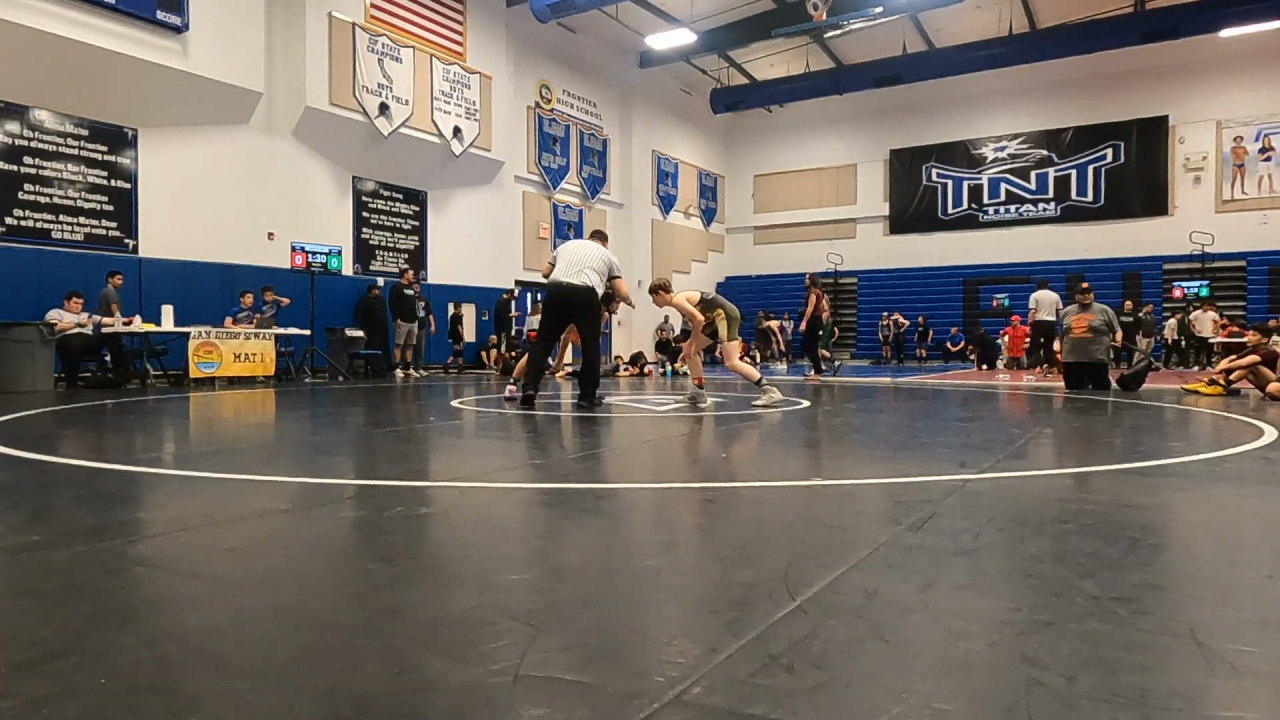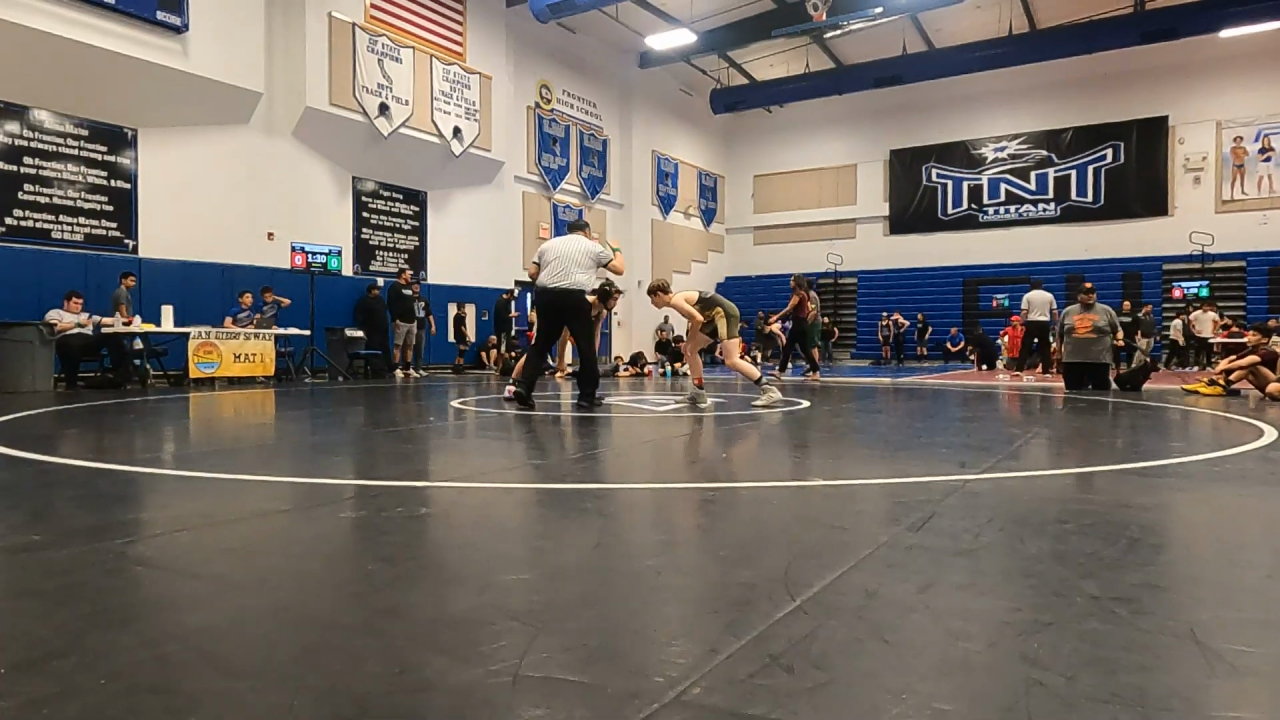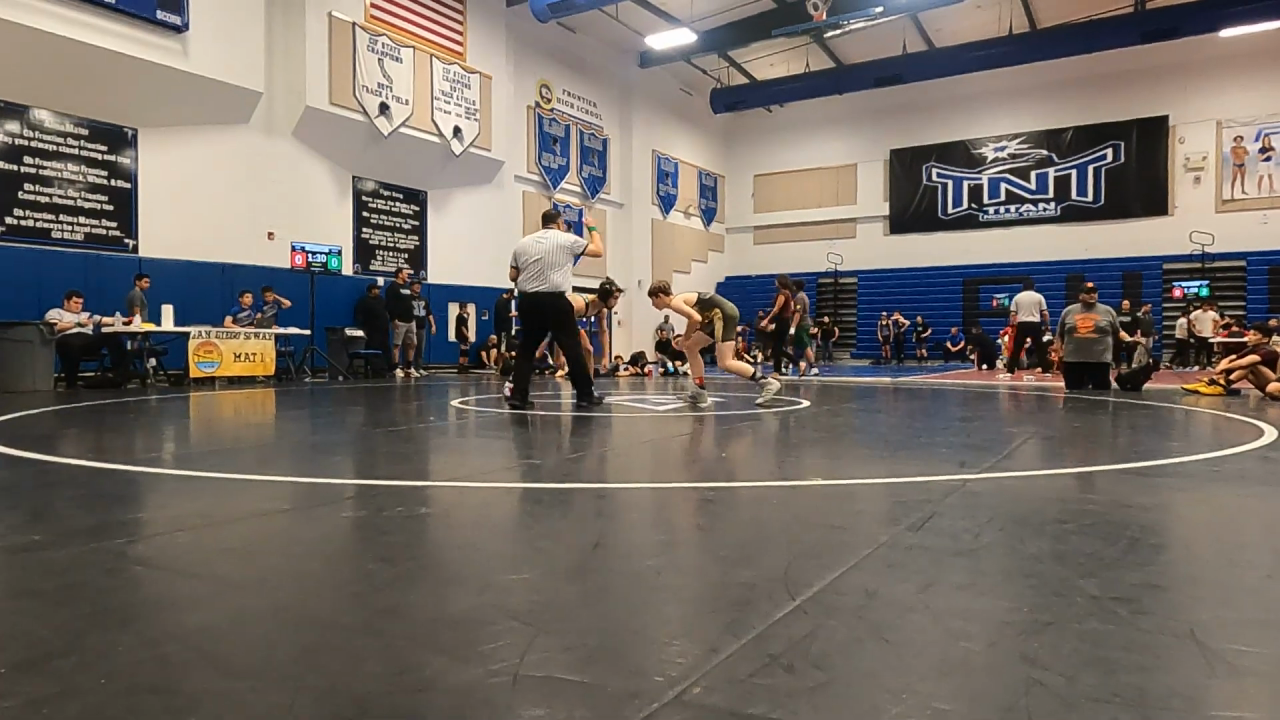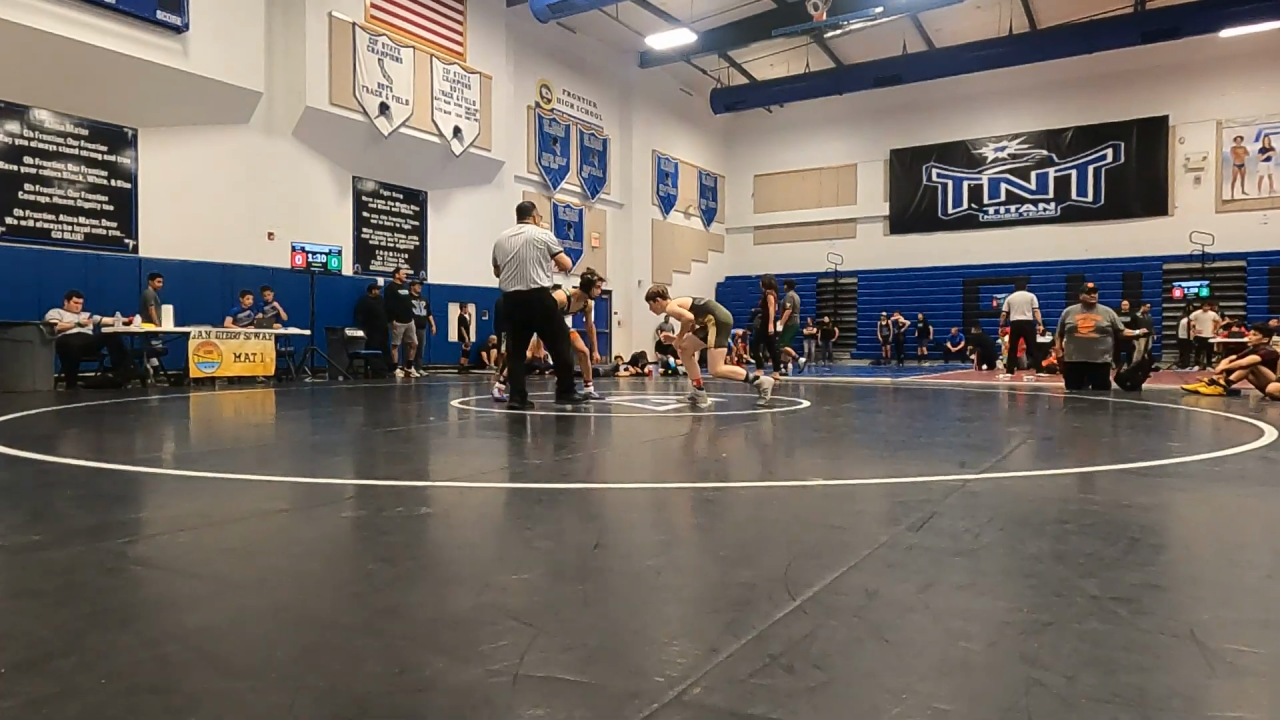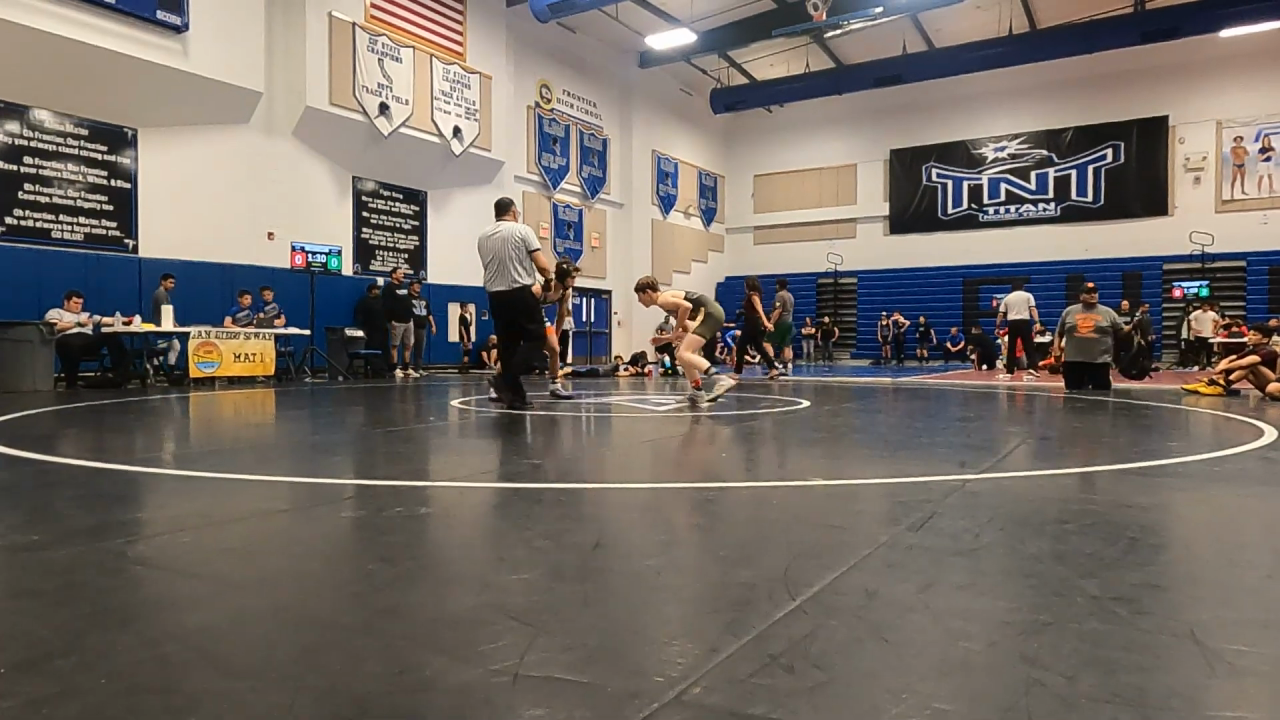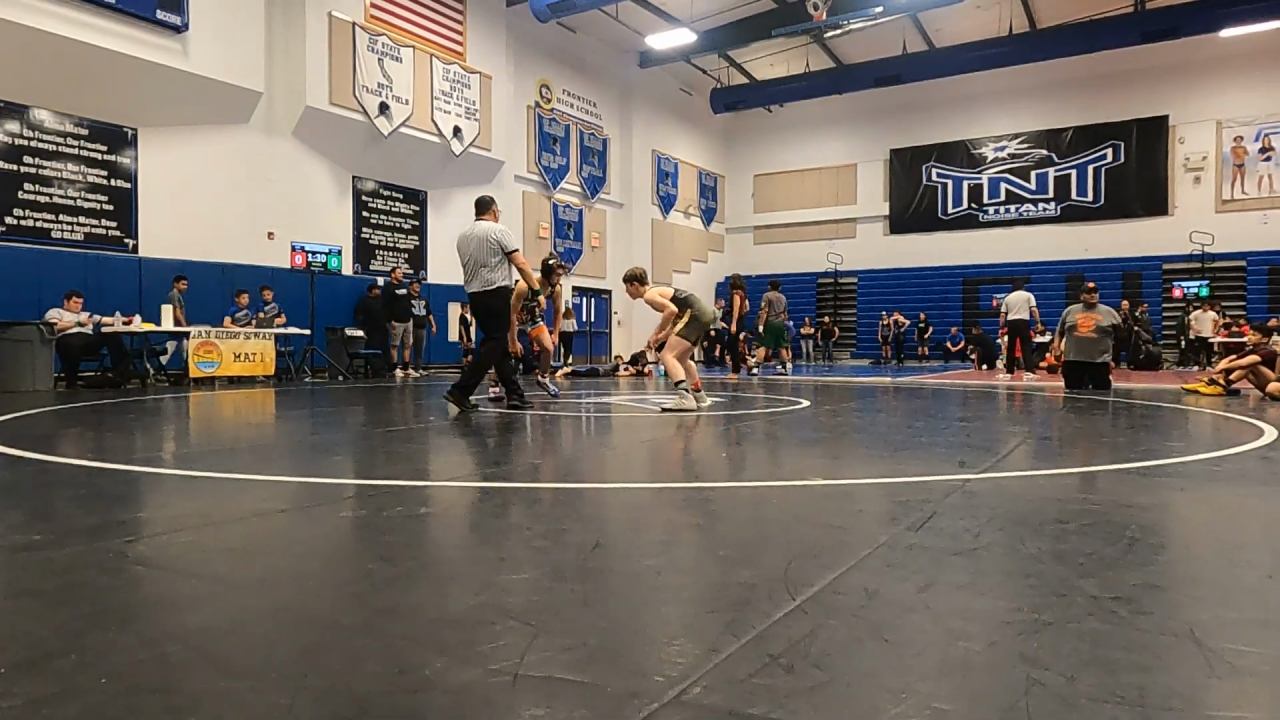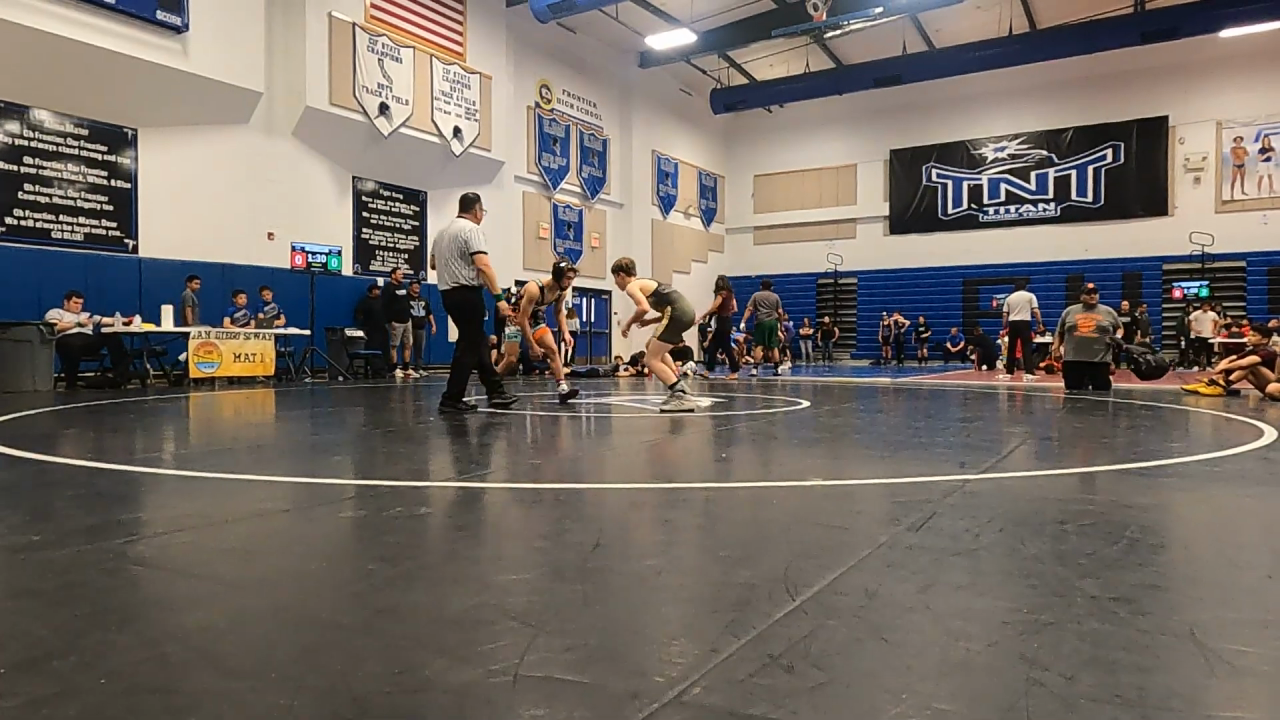
dt=0.2s
person 1, frame 1
left shoulder: (566, 245)
right shoulder: (608, 256)
left elbow: (545, 273)
right elbow: (621, 293)
right wrist: (629, 301)
left hip: (556, 292)
right hip: (585, 295)
left knee: (543, 342)
right knee: (590, 346)
left ankle: (530, 387)
right ankle: (587, 396)
person 1, frame 2
left shoulder: (548, 245)
right shoulder: (592, 246)
left elbow: (532, 274)
right elbow: (619, 268)
right wrist: (616, 251)
left hip: (546, 296)
right hip: (574, 298)
left knee: (541, 345)
right knee: (586, 347)
left ankle: (523, 388)
right ankle: (587, 396)
person 1, frame 3
left shoulder: (523, 243)
right shoulder: (567, 239)
left elbow: (512, 277)
right elbow: (598, 251)
right wrist: (592, 229)
left hip: (528, 300)
right hip: (555, 300)
left knee: (527, 349)
right knee: (572, 347)
left ankle: (518, 395)
right ankle: (585, 395)
person 1, frame 4
left shoulder: (501, 239)
right shoulder: (543, 235)
left elbow: (497, 272)
right elbow: (566, 266)
left hip: (511, 299)
right hip: (538, 297)
left knee: (516, 348)
right knee: (558, 342)
left ankle: (517, 396)
right ankle: (566, 391)
person 1, frame 5
left shoulder: (483, 237)
right shoulder: (522, 230)
right elbow: (542, 264)
left hip: (496, 297)
right hip: (520, 295)
left knee: (508, 346)
right knee: (535, 341)
left ankle: (514, 396)
right ankle: (505, 382)
person 1, frame 6
left shoulder: (463, 236)
right shoulder: (498, 230)
right elbow: (520, 263)
right wrist: (536, 290)
left hip: (476, 297)
right hip: (496, 296)
left knee: (500, 346)
right knee: (495, 346)
left ankle: (514, 395)
right ankle: (459, 392)
person 1, frame 7
left shoulder: (442, 231)
right shoulder: (472, 231)
left elbow: (434, 264)
right elbow: (483, 266)
right wrist: (499, 297)
left hip: (448, 294)
right hip: (467, 294)
left knee: (477, 343)
right knee: (470, 346)
left ankle: (496, 393)
right ankle: (451, 400)
